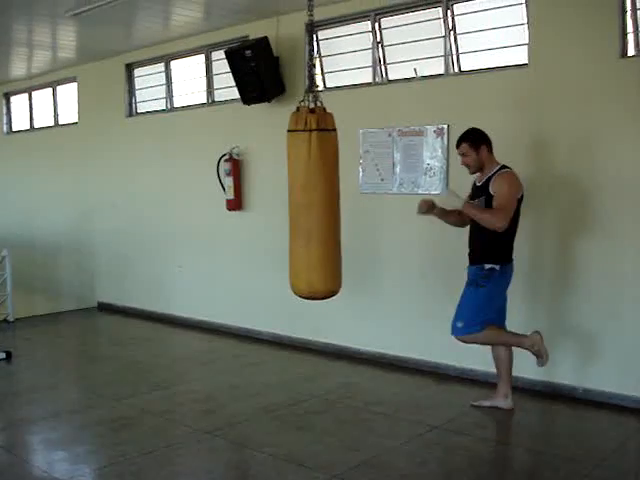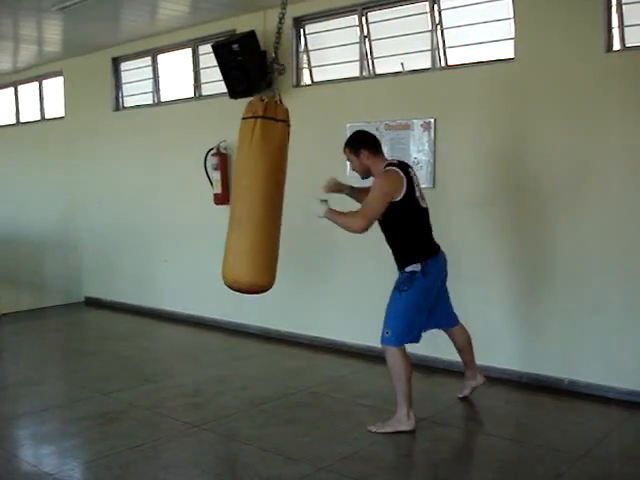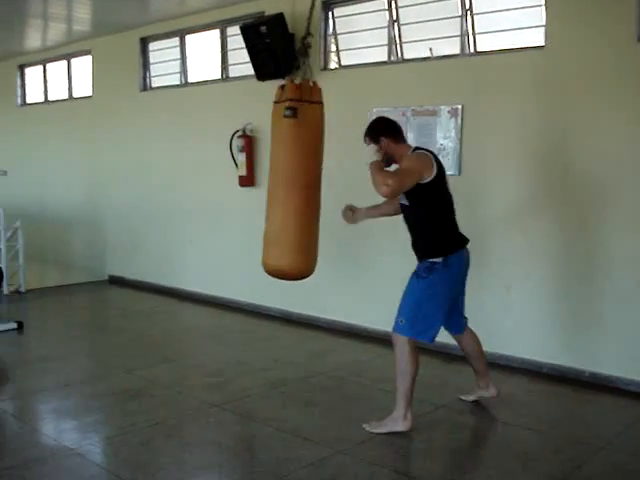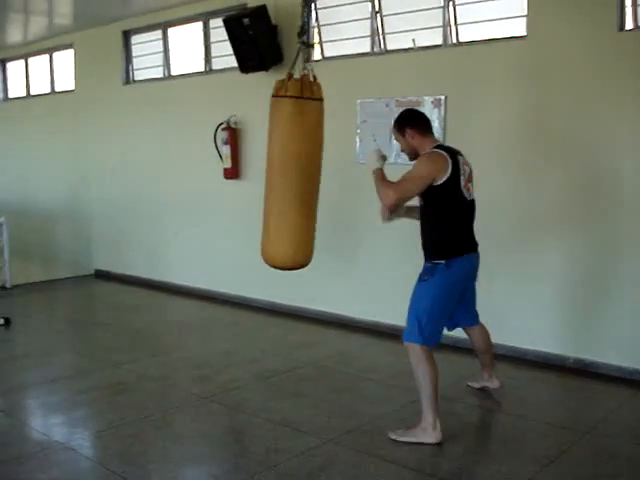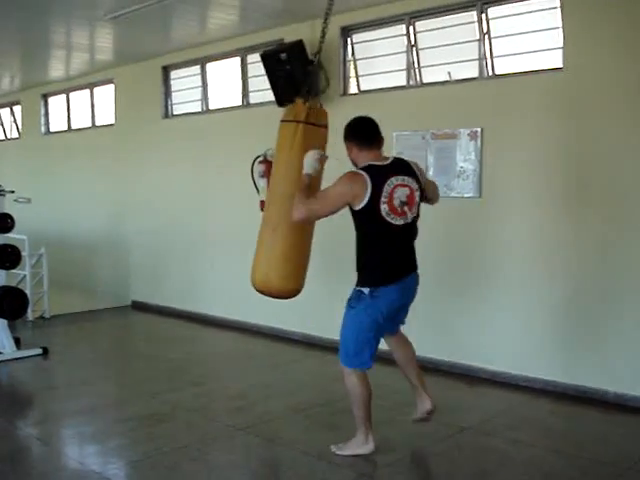
dt=1s
person 1, frame 1
left shoulder: (505, 179)
right shoulder: (480, 181)
left elbow: (499, 222)
right elbow: (462, 220)
left wrist: (464, 203)
right wrist: (437, 210)
left hip: (492, 268)
right hip: (480, 267)
left knee: (464, 330)
right knee: (491, 329)
left ankle: (528, 341)
right ankle: (504, 394)
person 1, frame 2
left shoulder: (389, 178)
right shoulder: (393, 173)
left elbow: (359, 223)
right elbow: (369, 199)
left wrist: (328, 213)
right wrist: (341, 188)
left hip: (418, 270)
right hip: (432, 260)
left knee: (391, 341)
right knee: (448, 322)
left ankle: (405, 417)
right ankle: (472, 374)
person 1, frame 3
left shoulder: (419, 159)
right shoulder: (410, 165)
left elbow: (388, 188)
right elbow: (398, 202)
left wrist: (375, 162)
right wrist: (362, 214)
left hip: (439, 262)
right hip: (451, 257)
left knee: (403, 335)
right knee: (458, 326)
left ankle: (401, 416)
right ankle: (485, 384)
person 1, frame 4
left shoulder: (433, 159)
right shoulder: (451, 157)
left elbow: (390, 197)
left wrist: (377, 167)
right wrist: (403, 211)
left hip: (445, 263)
right hip: (465, 258)
left knee: (415, 342)
right knee: (469, 320)
left ankle: (430, 426)
right ankle: (489, 376)
person 1, frame 5
left shoulder: (355, 182)
right shoulder: (411, 168)
left elbow: (299, 214)
right elbow: (432, 196)
left wrist: (309, 170)
left hip: (376, 290)
right hip: (408, 279)
left knee: (352, 365)
right knee: (391, 333)
left ankle: (363, 438)
right ankle: (421, 396)
